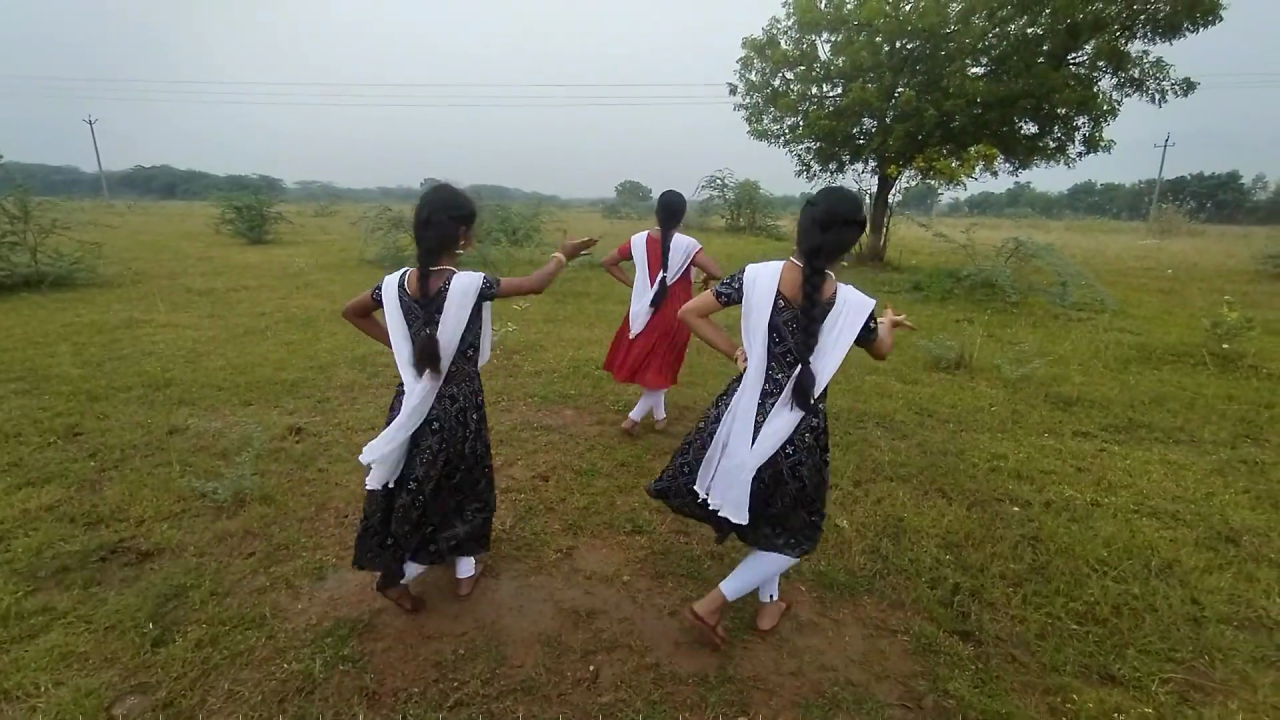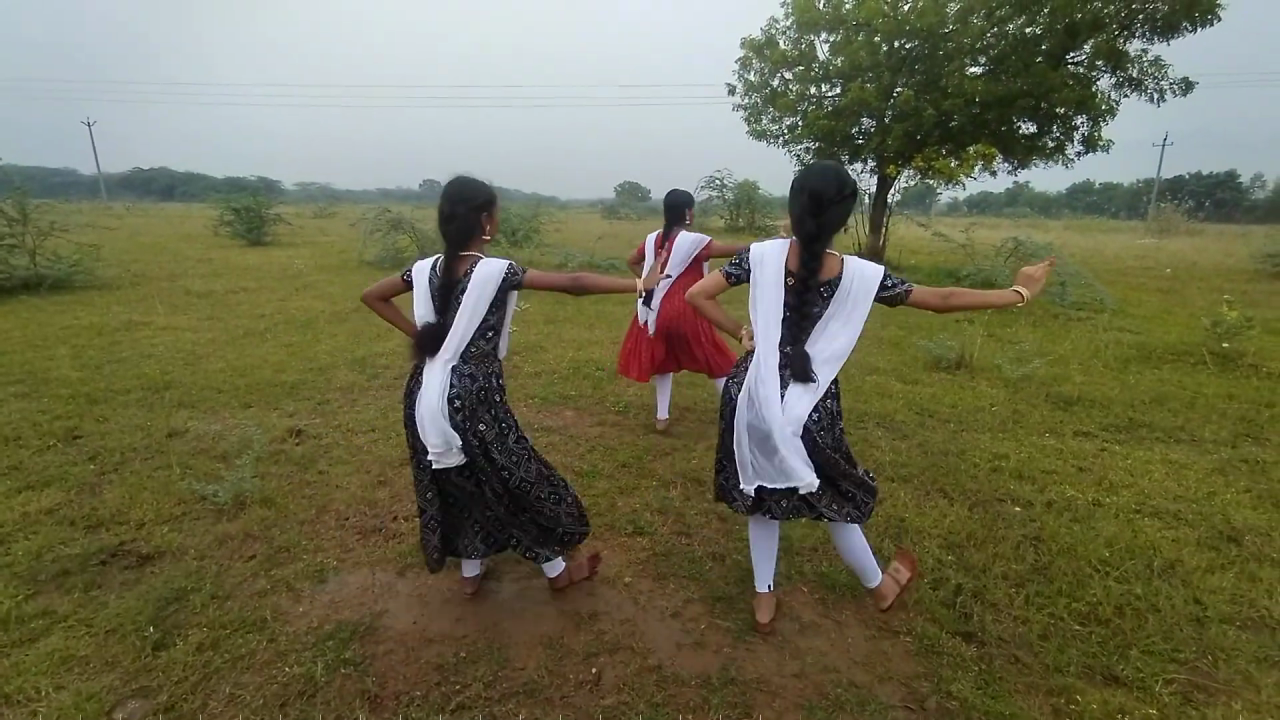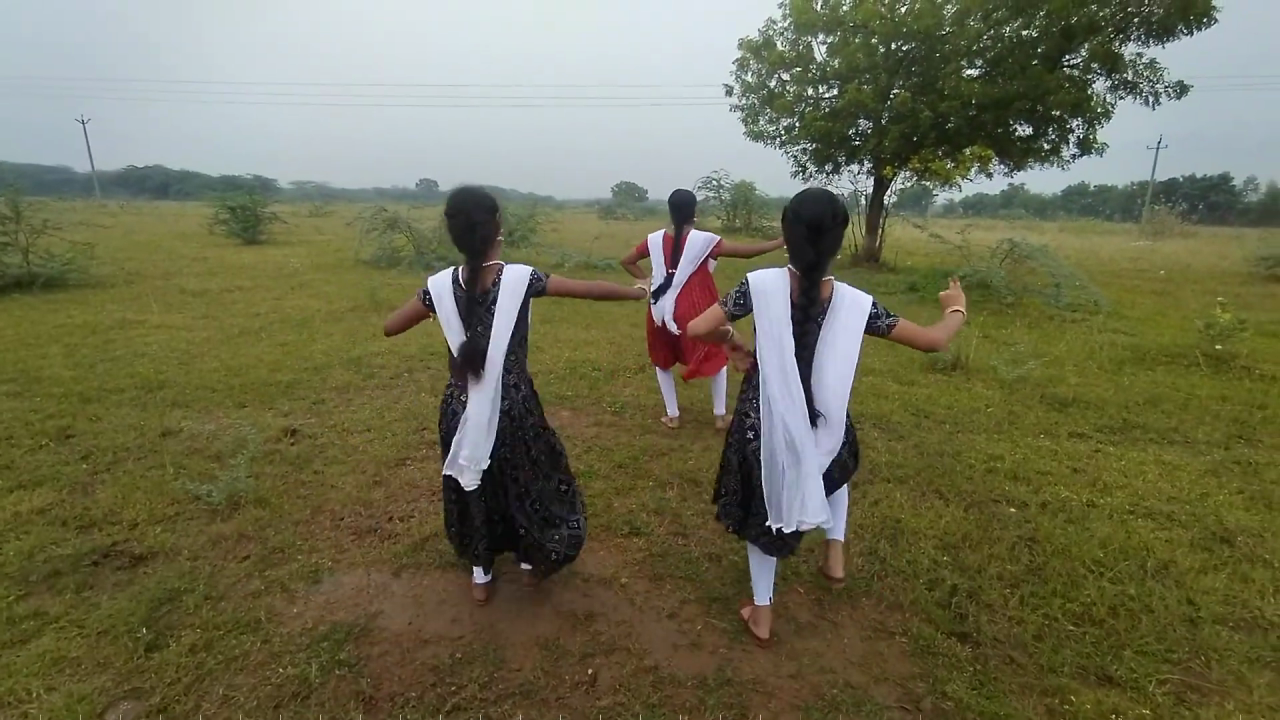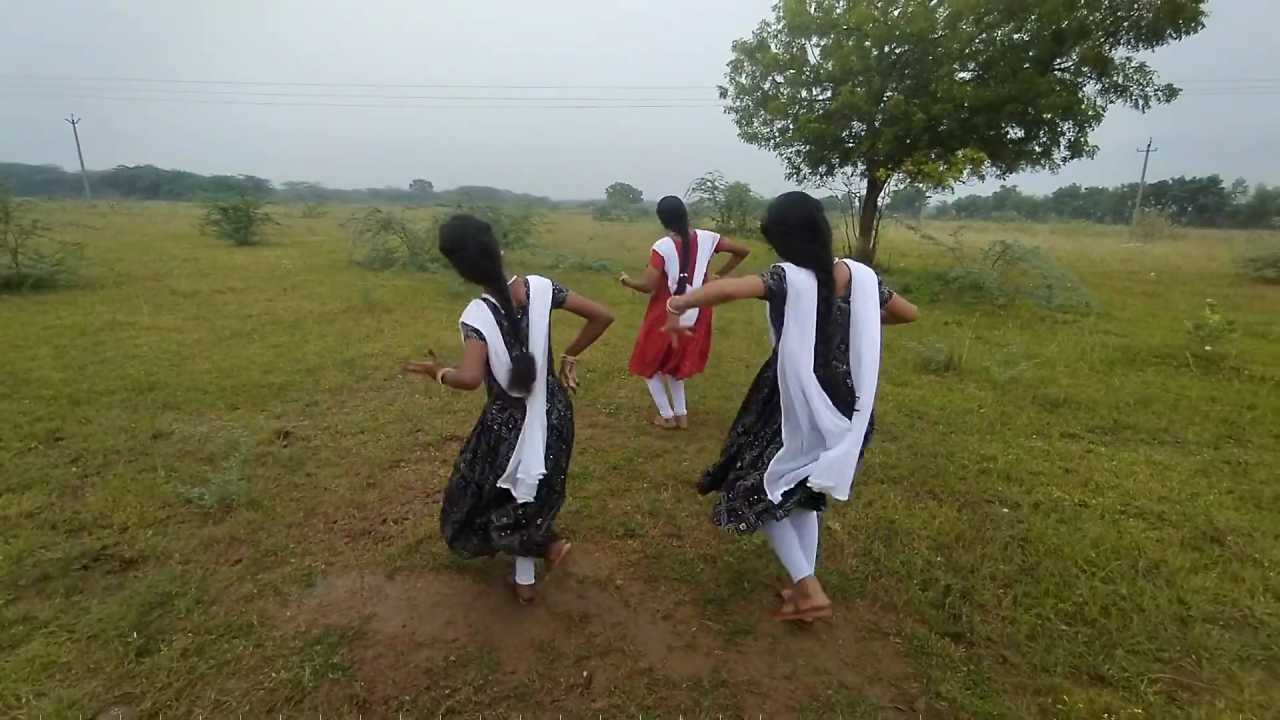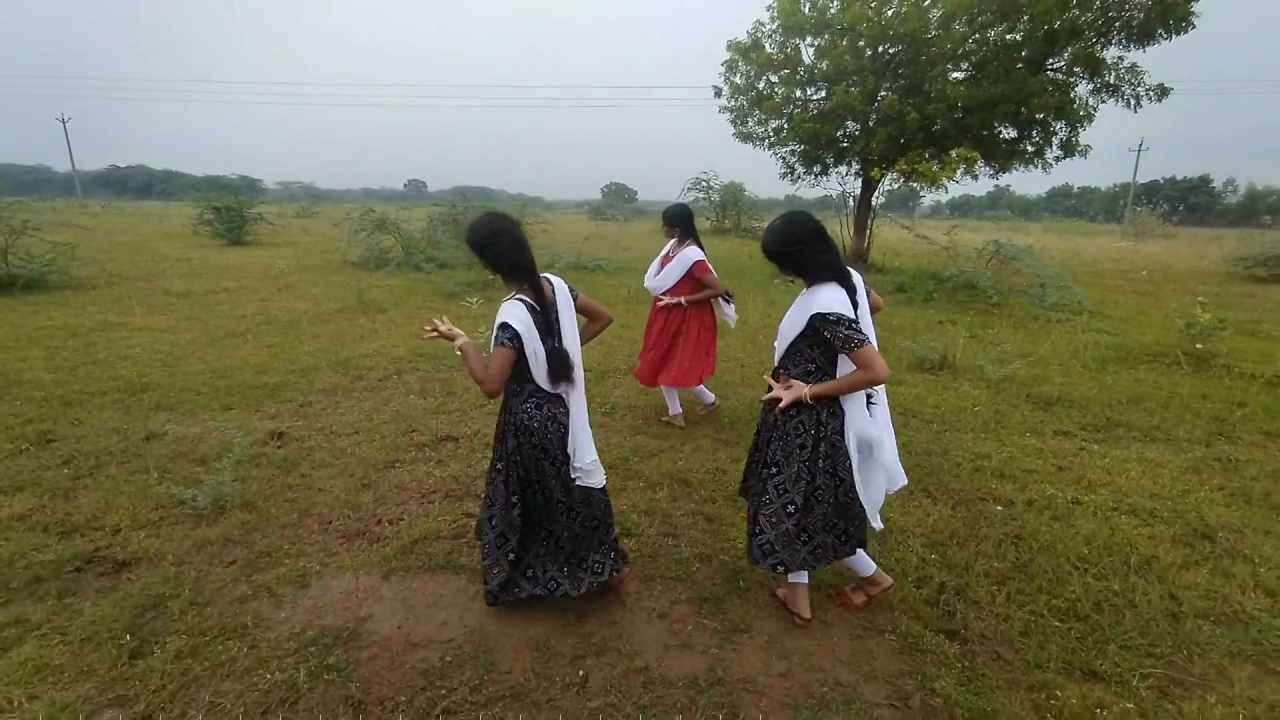
dt=0.3s
person 1, frame 1
left shoulder: (759, 277)
right shoulder: (854, 304)
left elbow: (689, 313)
right elbow: (881, 350)
left wrist: (737, 353)
right wrist: (888, 324)
left hip: (744, 413)
right hip: (794, 429)
left knee: (765, 510)
right knee: (791, 530)
left ankle: (769, 601)
right ankle: (715, 601)
person 1, frame 2
left shoulder: (761, 255)
right shoulder: (862, 275)
left elbow: (697, 297)
right elbow: (941, 300)
left wrist: (743, 332)
right wrist: (1017, 293)
left hip: (752, 395)
right hip: (805, 407)
left knee: (765, 494)
right knee: (837, 495)
left ankle: (764, 600)
right ankle: (880, 584)
person 1, frame 3
left shoulder: (761, 284)
right shoulder: (853, 302)
left elbow: (697, 329)
right elbow: (931, 340)
left wrist: (735, 345)
right wrist: (956, 308)
left hip: (762, 422)
right hip: (822, 424)
left knee: (758, 507)
right knee: (834, 471)
left ankle: (761, 611)
right ankle: (835, 552)
person 1, frame 4
left shoulder: (790, 277)
right shoulder: (861, 275)
left elbow: (736, 287)
right elbow: (908, 313)
left wrist: (681, 303)
left hip: (797, 410)
right hip: (842, 411)
left knee: (758, 493)
right knee: (797, 494)
left ankle: (808, 590)
right ankle: (799, 588)
person 1, frame 5
left shoulder: (826, 308)
right shoulder: (846, 281)
left elbow: (878, 371)
right elbow: (874, 305)
left wrist: (812, 389)
left hip: (812, 419)
right hip: (816, 415)
left knee: (808, 511)
right knee: (804, 506)
left ankle: (872, 576)
right ankle: (798, 590)
person 2, frame 1
left shoulder: (396, 283)
right shoulder: (470, 286)
left elbow: (351, 313)
right elbow: (536, 283)
right wrist: (562, 255)
left hip: (413, 403)
right hip: (456, 408)
left knee: (413, 490)
right knee: (463, 491)
left ankle: (463, 570)
right ankle: (395, 578)
person 2, frame 2
left shoulder: (426, 269)
right shoulder: (496, 272)
left elbow: (372, 297)
right elbow: (572, 283)
right wrist: (639, 285)
left hip: (427, 395)
right hip: (474, 394)
left knee: (453, 483)
right knee: (520, 477)
left ankle: (471, 571)
right ankle: (556, 569)
person 2, frame 3
left shoulder: (441, 283)
right shoulder: (519, 278)
left elbow: (390, 327)
right elbow: (591, 290)
left wrist: (428, 306)
right wrist: (640, 290)
left hip: (461, 404)
right hip: (510, 400)
left knee: (472, 488)
right knee: (534, 478)
left ankle: (481, 578)
right ankle: (534, 563)
person 2, frame 4
left shoulder: (477, 316)
right shoulder: (540, 287)
left elbow: (471, 378)
right elbow: (602, 316)
left wrist: (439, 371)
right wrist: (571, 354)
left hip: (507, 420)
right hip: (553, 412)
left knee: (486, 494)
right knee: (529, 493)
left ankle: (545, 540)
right ankle: (525, 580)
person 2, frame 5
left shoulder: (512, 315)
right shoulder: (555, 285)
left elbow: (491, 385)
right elbow: (602, 318)
left wrist: (460, 340)
left hip: (530, 419)
right hip: (565, 411)
left knee: (526, 502)
right knee: (565, 493)
person 3, frame 1
left shoulder: (639, 240)
right shoulder: (686, 245)
left elbow: (608, 263)
right elbow: (717, 273)
right wrist: (706, 279)
left hip: (643, 311)
right hip: (672, 315)
left knee: (646, 364)
right knee: (660, 370)
left ankle: (659, 416)
right ankle: (634, 417)
person 3, frame 2
left shoulder: (653, 240)
right shoulder: (694, 242)
left elbow: (631, 263)
right elbow: (737, 250)
left hip: (657, 312)
right hip: (685, 313)
left knee: (664, 364)
right knee: (719, 362)
left ankle: (662, 417)
person 3, frame 3
left shoulder: (655, 239)
right shoulder: (704, 241)
left elbow: (626, 261)
right elbow: (746, 251)
left wrist: (650, 281)
right wrist: (782, 243)
left hip: (663, 309)
right hip: (695, 309)
left knee: (663, 360)
right knee: (713, 359)
left ankle: (672, 415)
right ankle: (720, 414)
person 3, frame 4
left shoulder: (662, 247)
right shoulder: (707, 237)
left elbow: (648, 285)
right elbow: (743, 251)
left wrist: (628, 281)
right wrist: (722, 274)
left hip: (668, 313)
right hip: (696, 313)
left knee: (649, 363)
right knee: (676, 363)
left ankle: (667, 415)
right ankle: (681, 414)
person 3, frame 5
left shoulder: (692, 257)
right shoulder: (674, 245)
left elbow: (720, 288)
left wrist: (683, 300)
left hip: (686, 318)
right hip: (667, 316)
left knee: (679, 367)
right knee: (667, 365)
left ankle: (709, 399)
right ankle: (675, 412)
